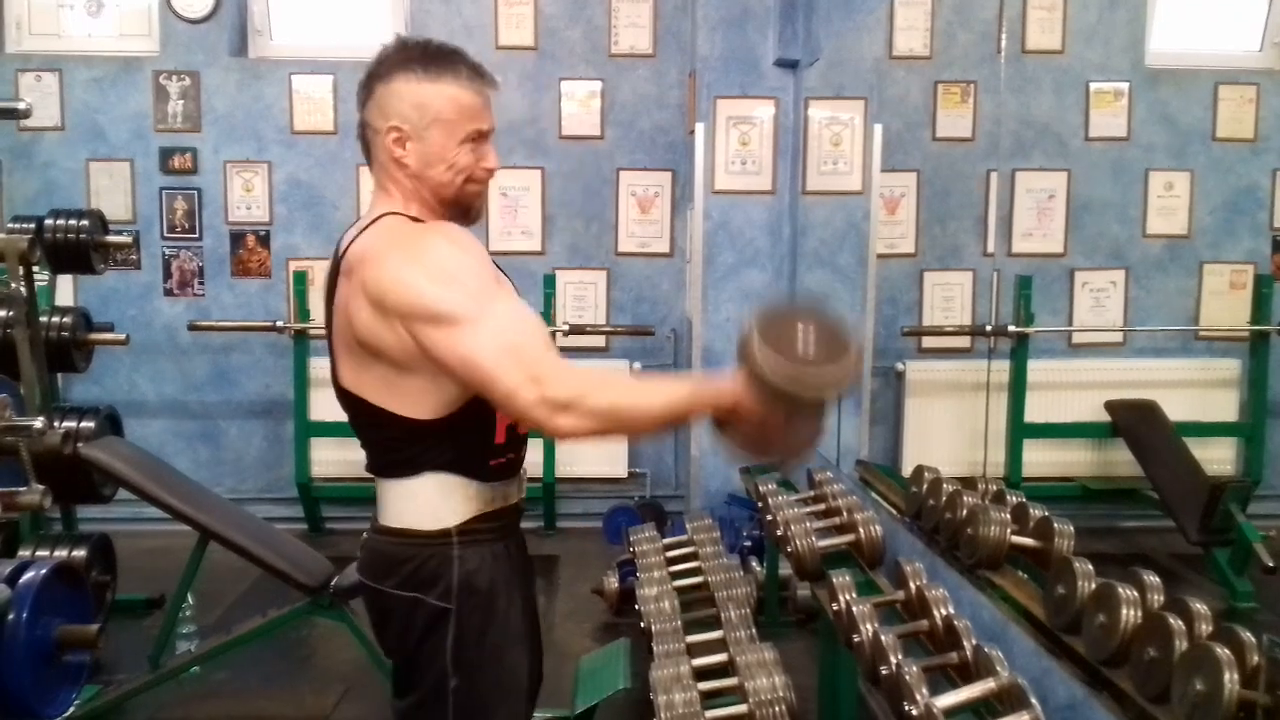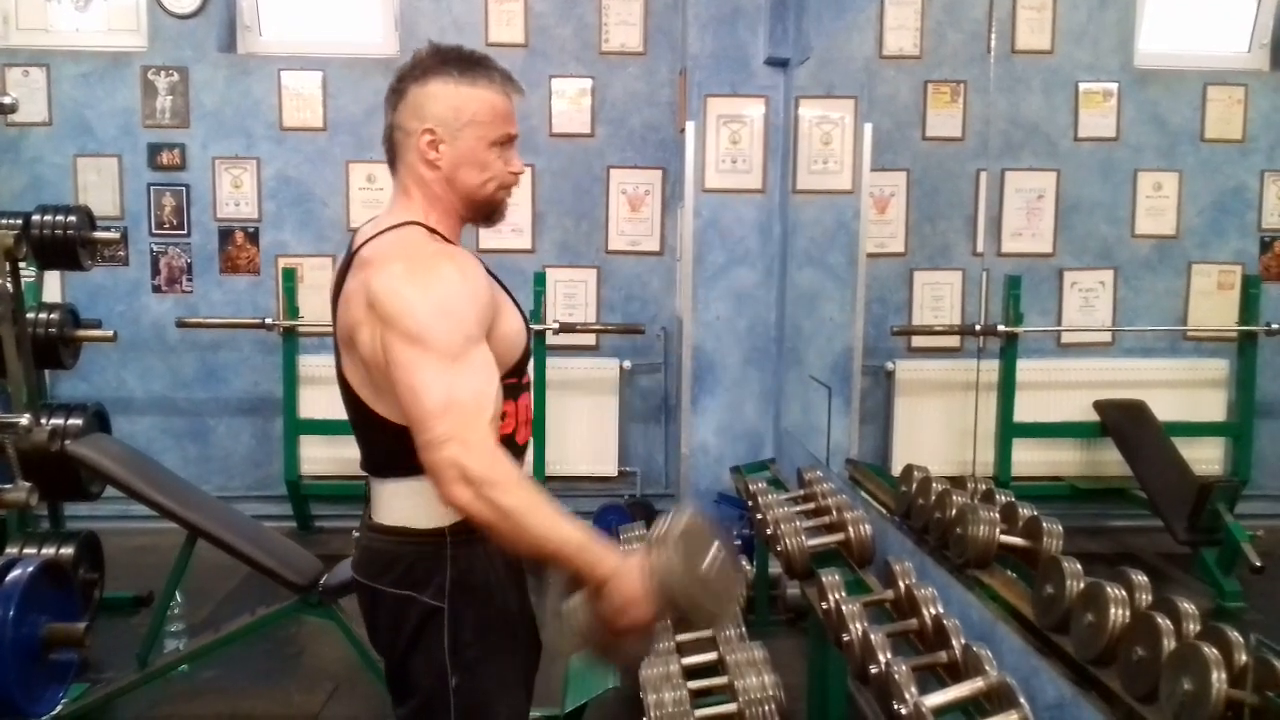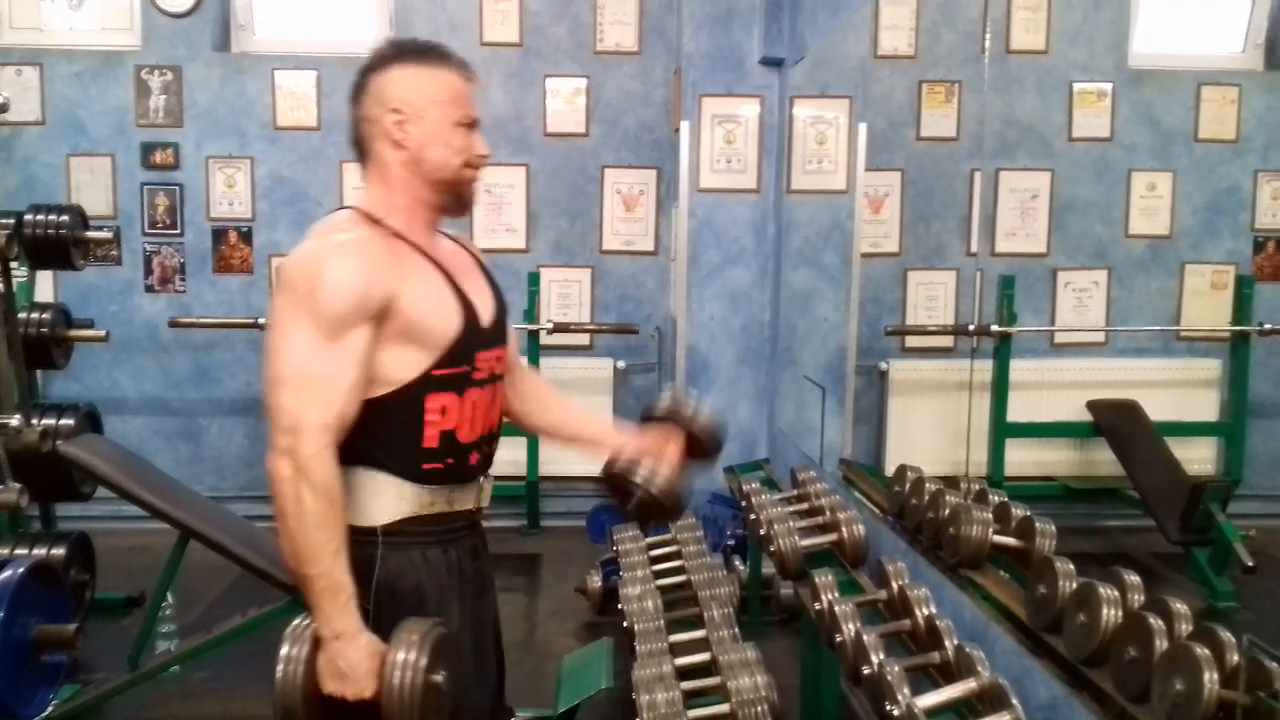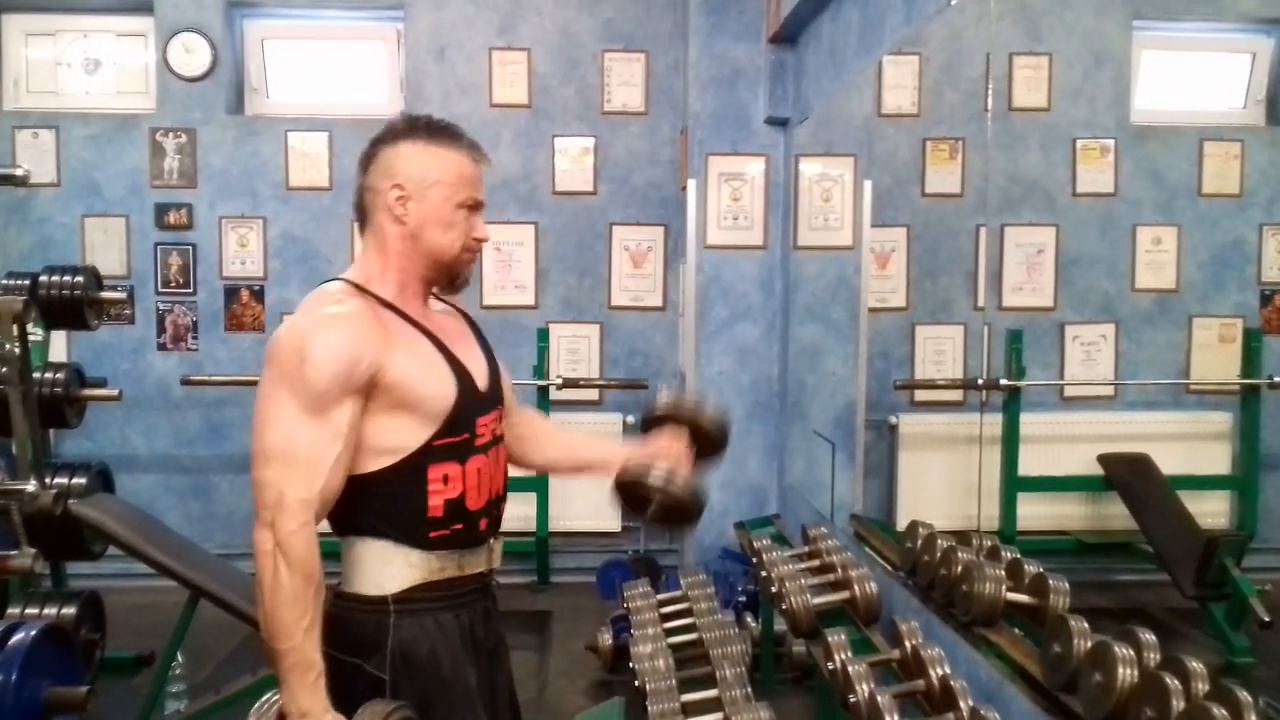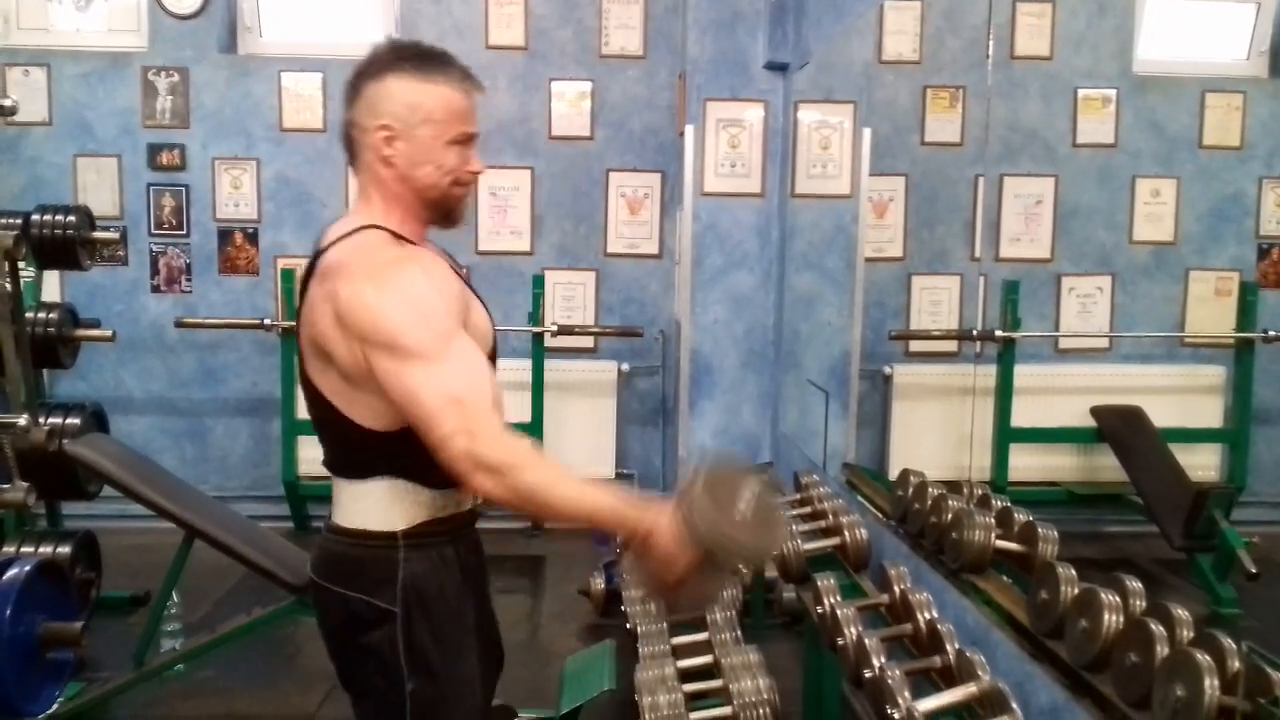
dt=1s
person 1, frame 1
left shoulder: (387, 249)
right shoulder: (417, 258)
right elbow: (558, 399)
right wrist: (720, 394)
left hip: (444, 548)
right hip: (447, 564)
person 1, frame 2
left shoulder: (403, 253)
right shoulder: (421, 272)
right elbow: (468, 471)
right wrist: (609, 568)
left hip: (442, 553)
right hip: (441, 567)
person 1, frame 3
left shoulder: (452, 255)
right shoulder: (344, 259)
left elbow: (508, 382)
right elbow: (297, 453)
left wrist: (622, 440)
right wrist: (341, 627)
left hip: (455, 552)
right hip: (388, 568)
person 1, frame 4
left shoulder: (446, 321)
right shoulder: (334, 332)
left elbow: (512, 430)
right elbow: (283, 525)
left wrist: (636, 454)
left hip: (470, 614)
right hip: (397, 633)
person 1, frame 5
left shoulder: (381, 254)
right shoulder: (385, 276)
right elbow: (490, 462)
right wrist: (641, 520)
left hip: (419, 554)
right hip: (392, 575)
